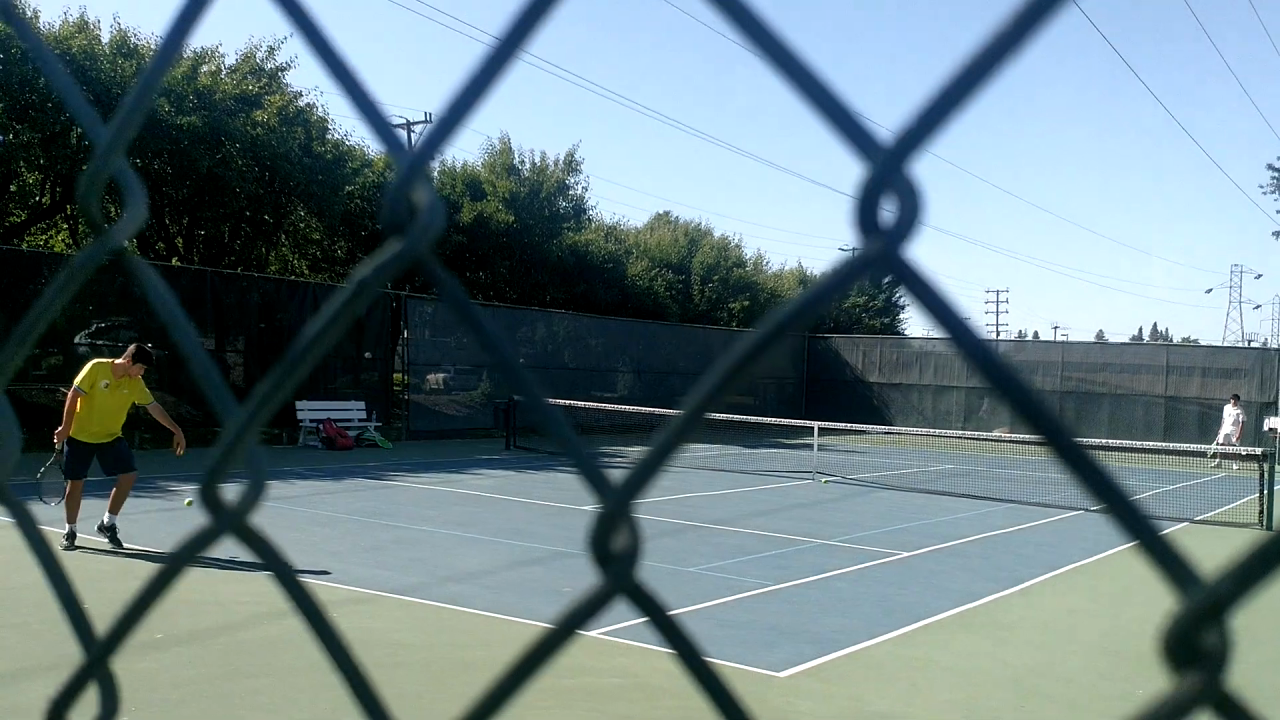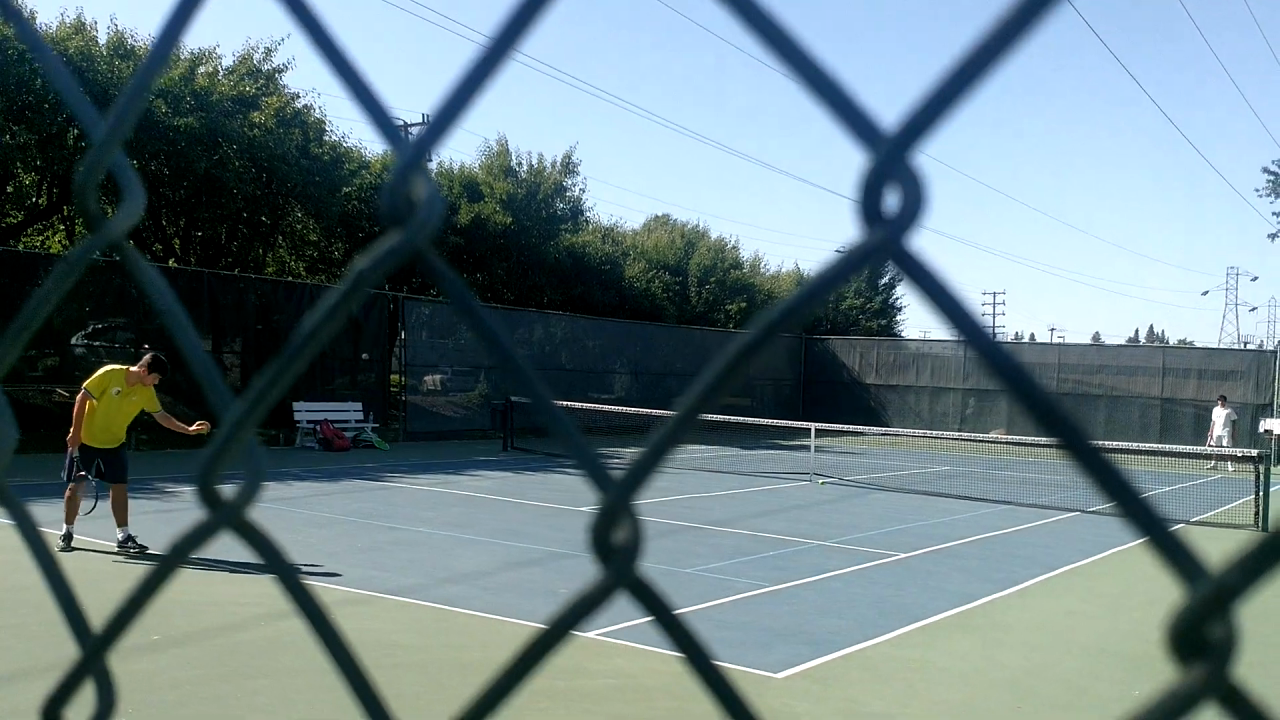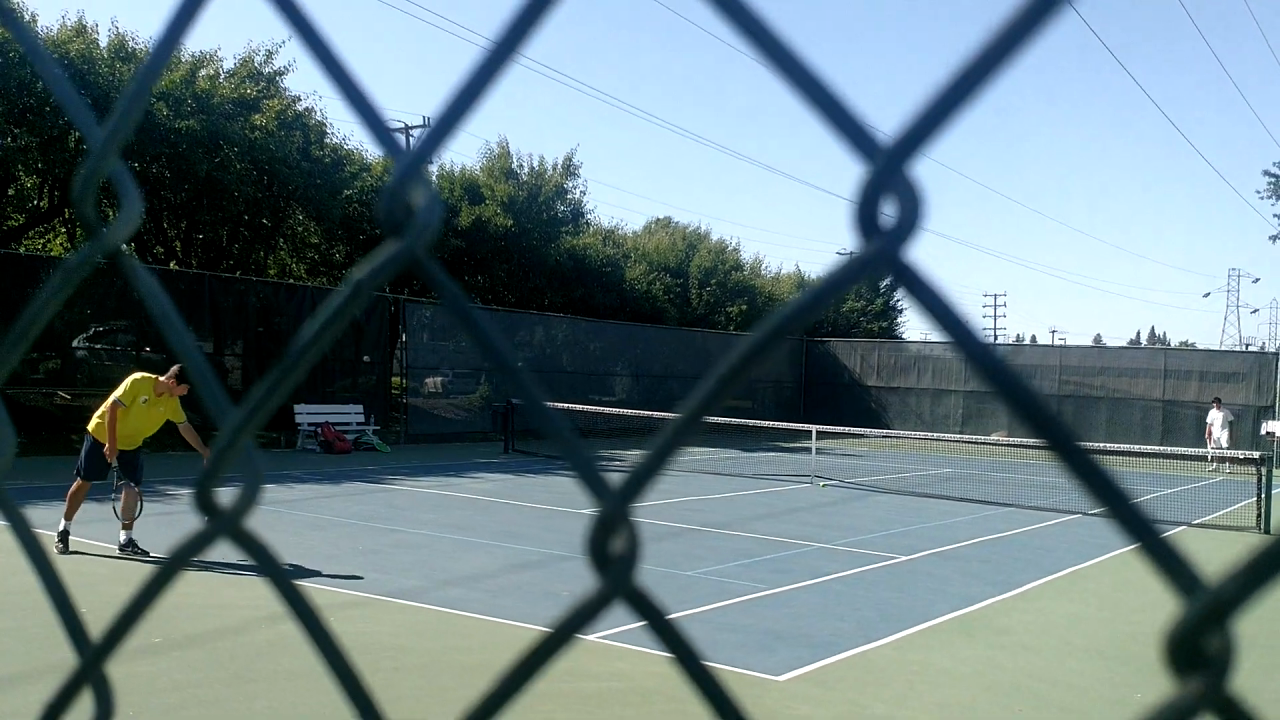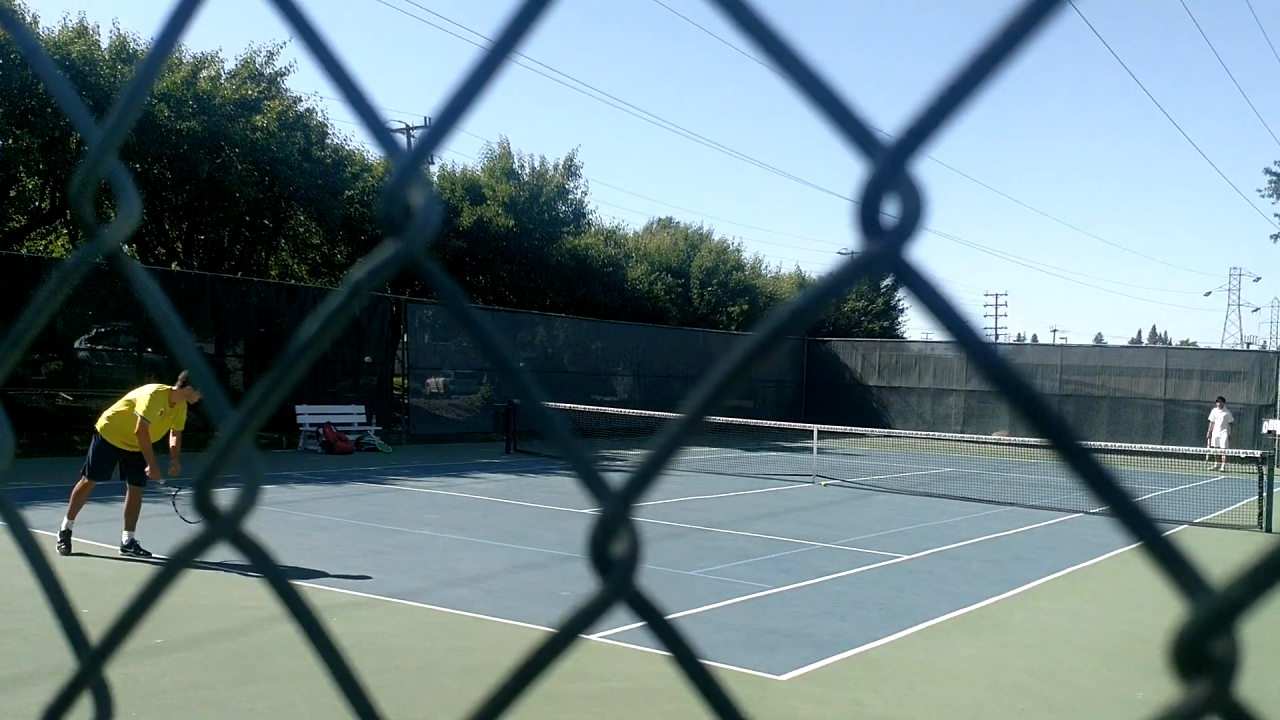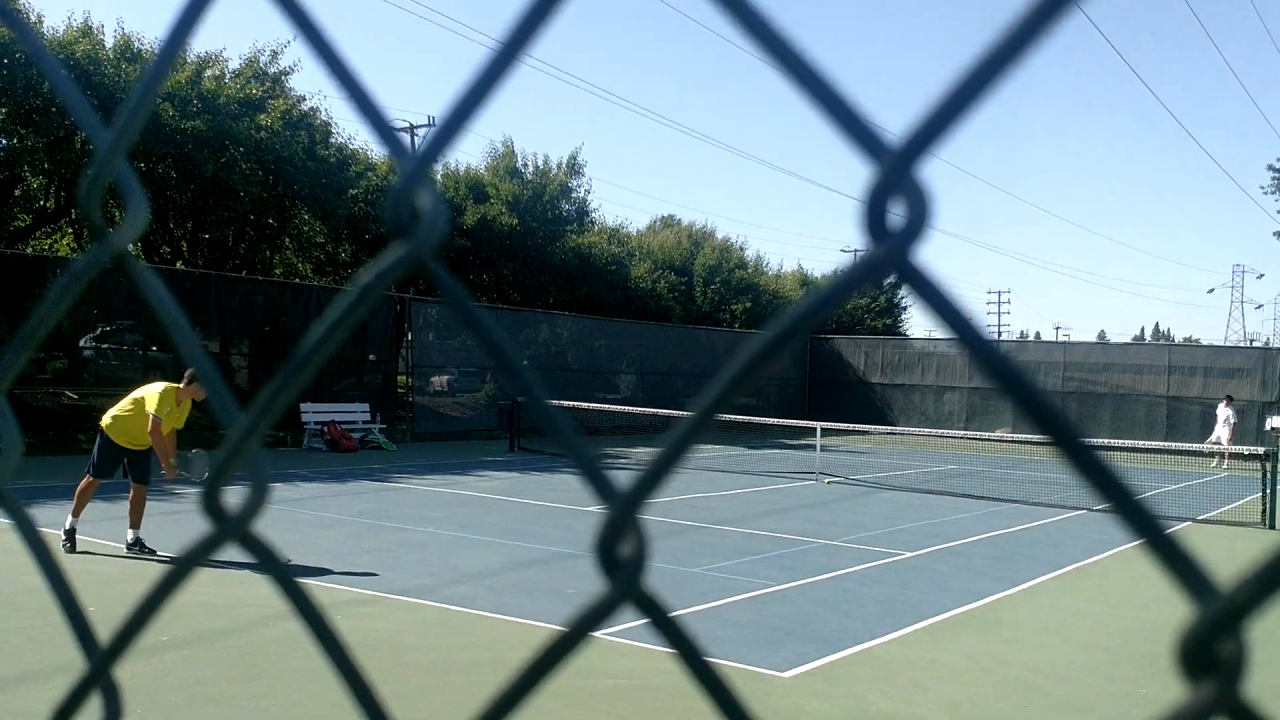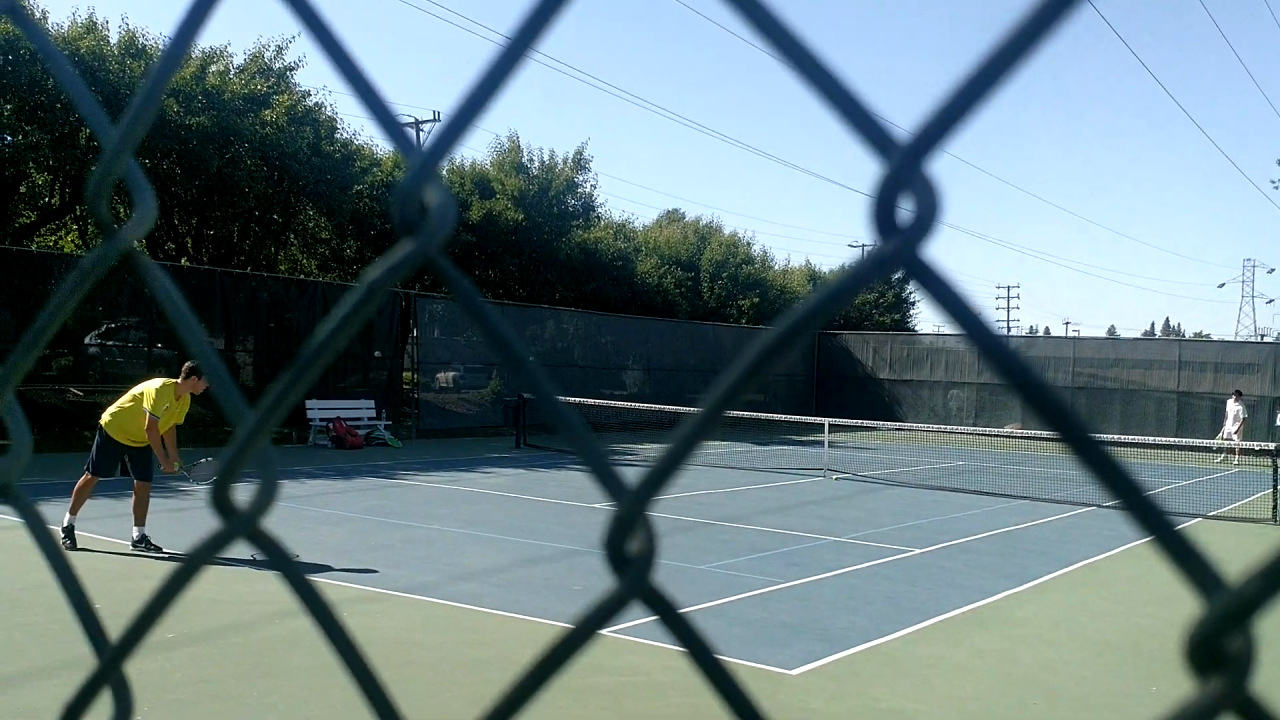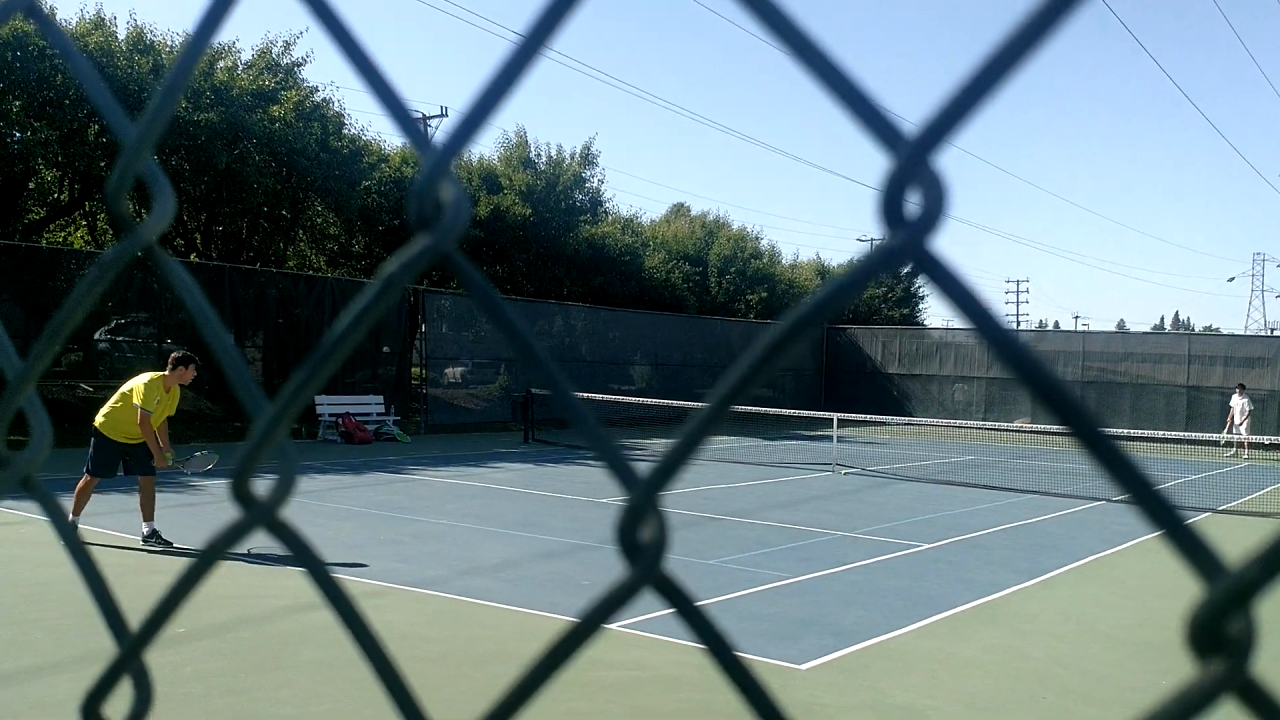
dt=0.3s
person 1, frame 1
left shoulder: (136, 383)
right shoulder: (96, 367)
left elbow: (153, 407)
right elbow: (73, 395)
left wrist: (177, 431)
right wrist: (65, 428)
left hip: (111, 437)
right hip: (80, 436)
left knee: (129, 476)
right knee: (75, 483)
left ankle: (108, 523)
right ankle: (70, 532)
person 1, frame 2
left shoulder: (146, 391)
right shoulder: (109, 374)
left elbow: (161, 416)
right elbow: (82, 399)
left wrist: (188, 429)
right wrist: (75, 433)
left hip: (114, 442)
right hip: (85, 439)
left knee: (119, 486)
right knee: (75, 486)
left ankle: (124, 537)
right ankle: (67, 533)
person 1, frame 3
left shoulder: (172, 401)
right shoulder: (140, 381)
left elbow: (185, 427)
right elbow: (112, 407)
left wrist: (204, 451)
right wrist: (110, 443)
left hip: (132, 443)
right hip: (101, 436)
left knee: (132, 487)
right knee: (84, 482)
left ankle: (126, 540)
right ankle: (63, 530)
person 1, frame 4
left shoulder: (181, 407)
right shoulder: (154, 395)
left elbow: (175, 434)
right elbow: (141, 431)
left wrist: (174, 459)
right wrist: (152, 465)
left hip: (137, 445)
right hip: (109, 435)
left knee: (136, 489)
right knee: (88, 481)
left ankle: (128, 541)
right ankle: (66, 529)
person 1, frame 5
left shoulder: (185, 404)
right shoulder: (161, 393)
left elbow: (170, 430)
right elbow: (154, 432)
left wrist: (172, 461)
right wrist: (166, 465)
left hip: (141, 444)
right hip: (114, 433)
left knee: (140, 487)
right knee: (93, 480)
left ankle: (133, 539)
right ankle: (70, 528)
person 1, frame 6
left shoulder: (185, 400)
right shoulder: (159, 389)
left elbow: (169, 427)
right elbow: (150, 428)
left wrist: (173, 457)
right wrist: (163, 460)
left hip: (140, 441)
right hip: (113, 431)
left knee: (144, 485)
right knee: (91, 477)
left ankle: (139, 537)
right ankle: (68, 524)
person 1, frame 7
left shoulder: (175, 391)
right shoulder: (148, 383)
left elbow: (161, 420)
right elbow: (143, 423)
left wrist: (166, 448)
right wrist: (157, 454)
left hip: (137, 438)
right hip: (109, 432)
left knee: (148, 480)
right knee: (92, 478)
left ankle: (149, 532)
right ankle: (72, 523)
